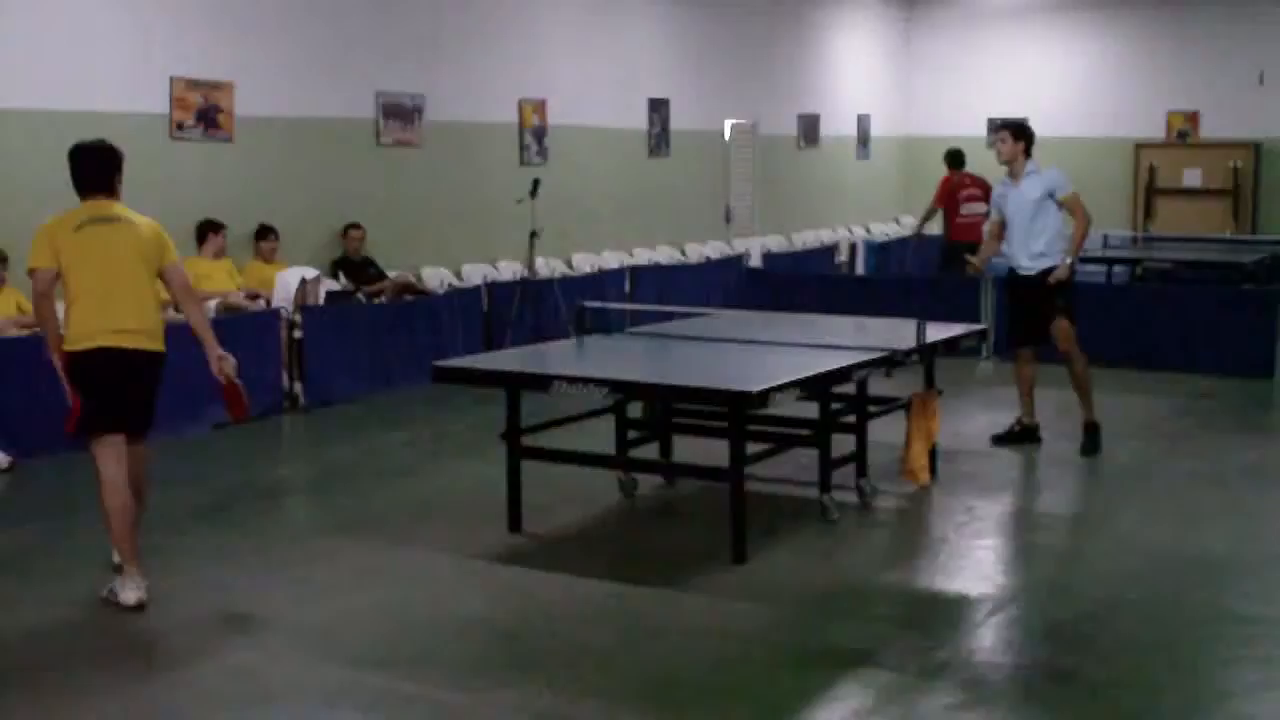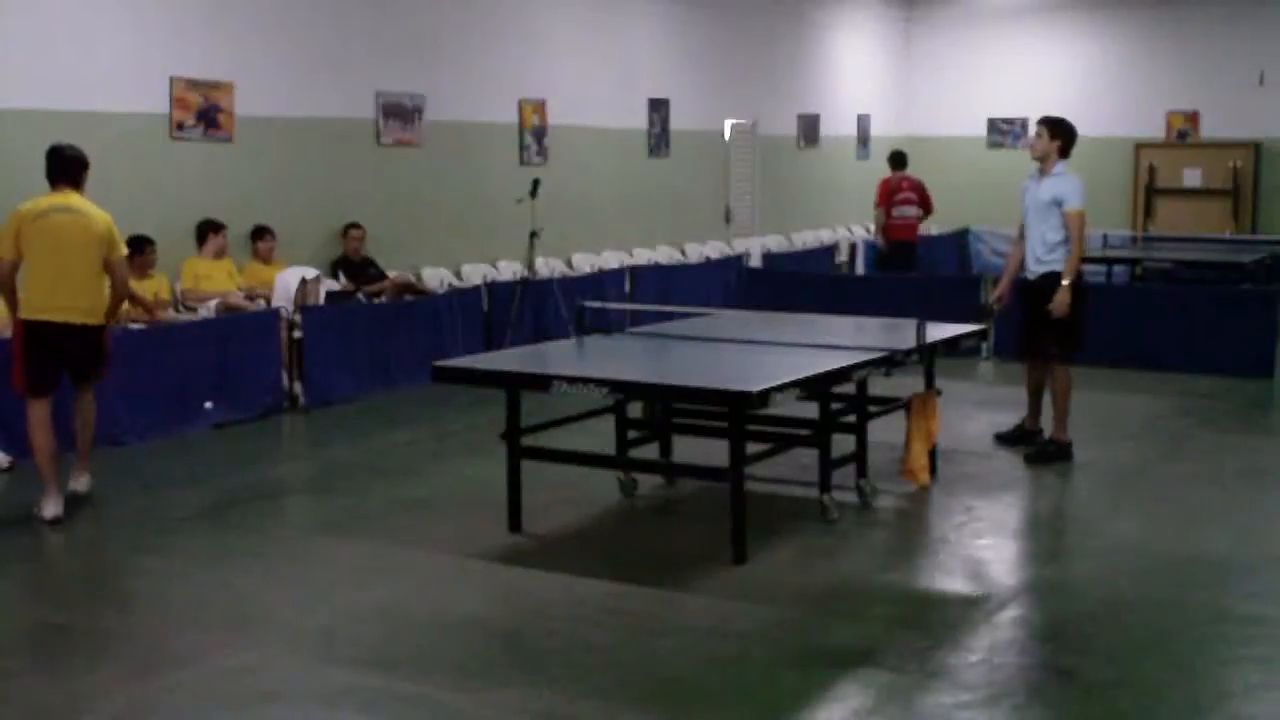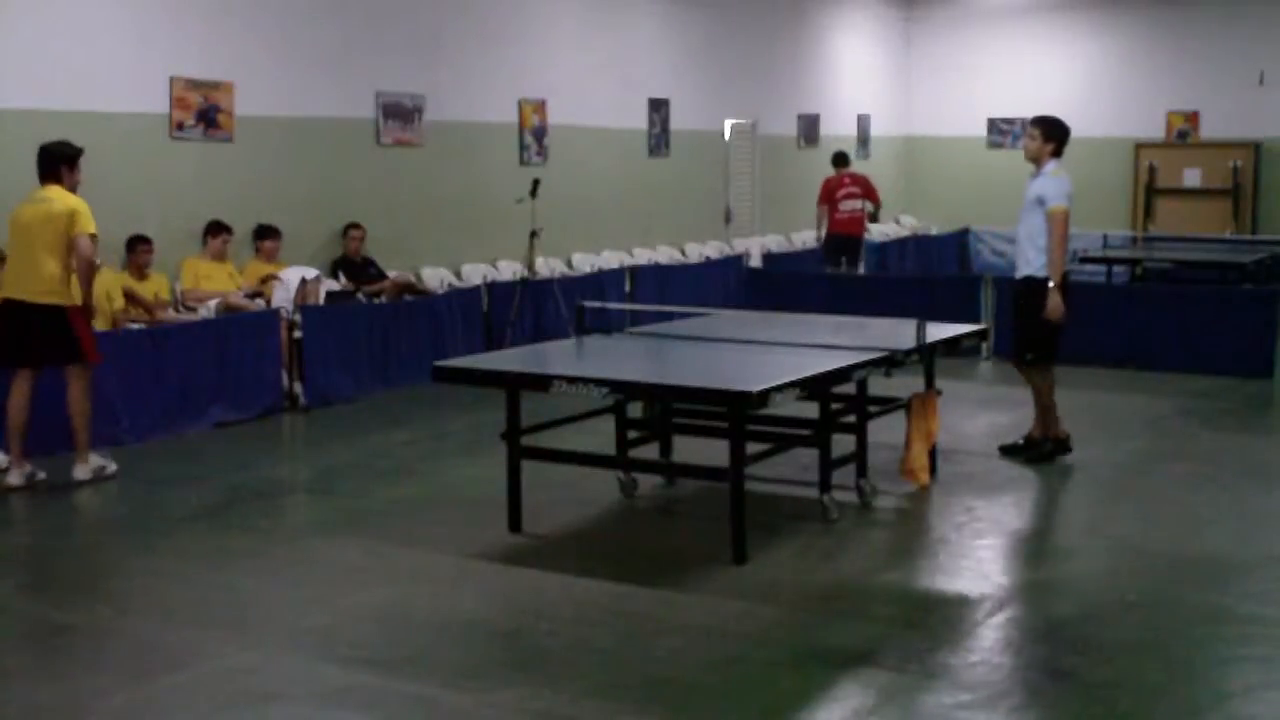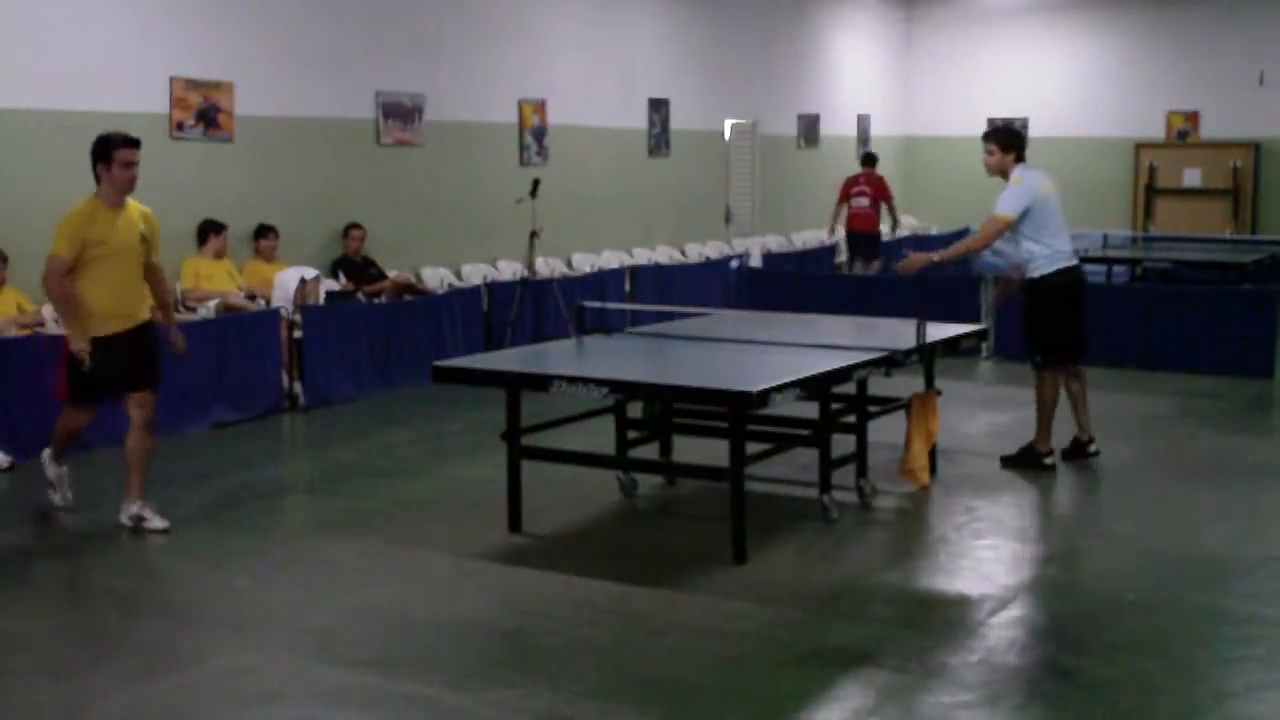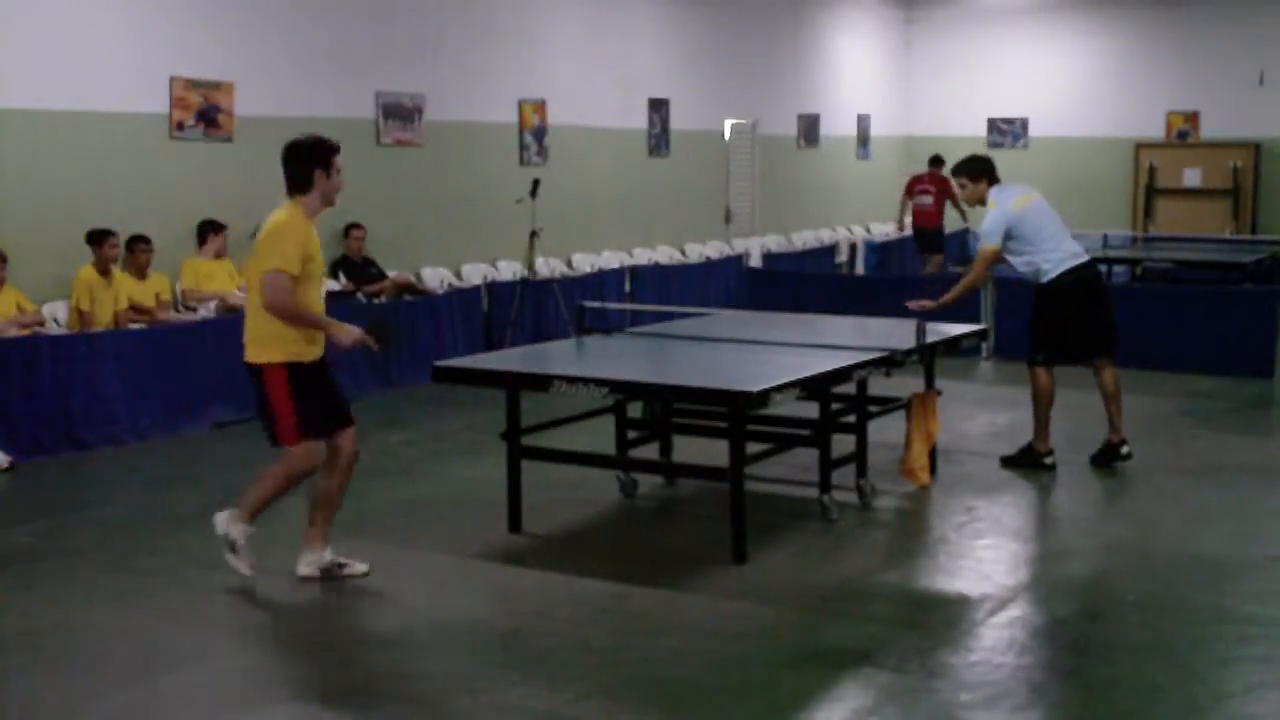
dt=1s
person 1, frame 1
left shoulder: (56, 230)
right shoulder: (147, 228)
left elbow: (41, 292)
right elbow: (184, 293)
left wrist: (57, 355)
right wrist: (214, 350)
left hip: (90, 350)
right hip: (145, 348)
left knee: (111, 462)
right knee: (134, 448)
left ankle: (131, 579)
right ankle: (128, 544)
person 1, frame 2
right shoulder: (101, 218)
right elbow: (120, 284)
right wrist: (106, 319)
left hip: (39, 320)
right hip: (87, 321)
left knee: (38, 407)
right knee: (84, 393)
left ankle: (51, 497)
right ankle: (80, 475)
person 1, frame 3
right shoulder: (74, 206)
right elbow: (85, 256)
left wrist: (78, 268)
right wrist: (85, 296)
right hip: (52, 302)
right knee: (78, 375)
right ankle: (84, 460)
person 1, frame 4
left shoulder: (143, 217)
right shoulder: (78, 220)
left elbow: (153, 274)
right elbow: (56, 281)
left wrist: (171, 326)
right wrist: (76, 334)
left hip: (137, 330)
right hip: (89, 336)
left knee: (142, 414)
right knee: (80, 417)
left ankle: (134, 504)
right ankle: (54, 460)
person 1, frame 5
left shoulder: (300, 224)
right shoulder: (289, 226)
right elbow: (275, 297)
right wrist: (333, 328)
left hip: (305, 357)
right hip: (279, 359)
left knee: (345, 449)
right knee: (307, 457)
left ankle: (317, 553)
right ankle: (237, 520)
person 2, frame 1
left shoulder: (1050, 178)
right shoulder: (1000, 192)
left elbow: (1082, 218)
right elbow: (995, 237)
left wrist: (1067, 261)
right wrist: (979, 260)
left hip: (1050, 274)
right hip: (1019, 277)
left knee: (1065, 343)
right knee: (1022, 351)
left ankle: (1090, 420)
right ankle: (1028, 423)
person 2, frame 2
left shoulder: (1068, 184)
right shoulder: (1030, 184)
left elbow: (1076, 240)
left wrist: (1066, 287)
right wrist: (1005, 282)
left hip: (1056, 281)
right hip: (1033, 280)
left knee: (1056, 361)
right knee: (1033, 357)
left ankle: (1060, 439)
right ankle: (1031, 425)
person 2, frame 3
left shoulder: (1054, 181)
right shoulder: (1039, 180)
left elbow: (1058, 241)
left wrist: (1054, 289)
left hip: (1042, 284)
right hip: (1030, 281)
left knee: (1032, 363)
right knee: (1037, 362)
left ankle: (1056, 434)
right ankle: (1039, 433)
person 2, frame 4
left shoulder: (1019, 189)
right shoulder: (1035, 178)
left elbow: (982, 240)
left wrist: (931, 258)
right wrist: (1022, 275)
left hip: (1048, 283)
right hip: (1067, 275)
left knee: (1047, 367)
right knee: (1068, 363)
left ankle: (1042, 449)
right ankle: (1084, 437)
person 2, frame 5
left shoulder: (996, 215)
right shoulder: (1020, 192)
left elbow: (977, 278)
left wrist: (937, 303)
right wrist: (991, 258)
left hip: (1060, 285)
right hip: (1086, 274)
left knee: (1040, 363)
right knee: (1101, 359)
left ankle: (1041, 449)
right ankle: (1116, 439)
